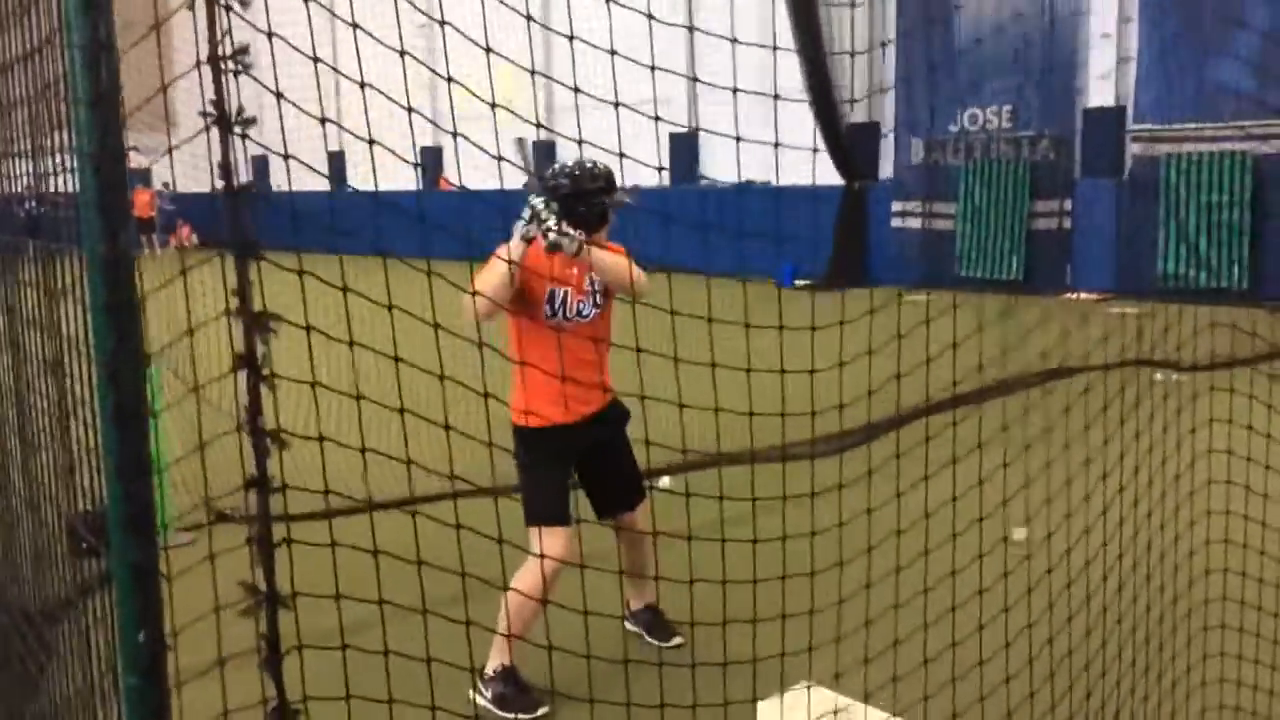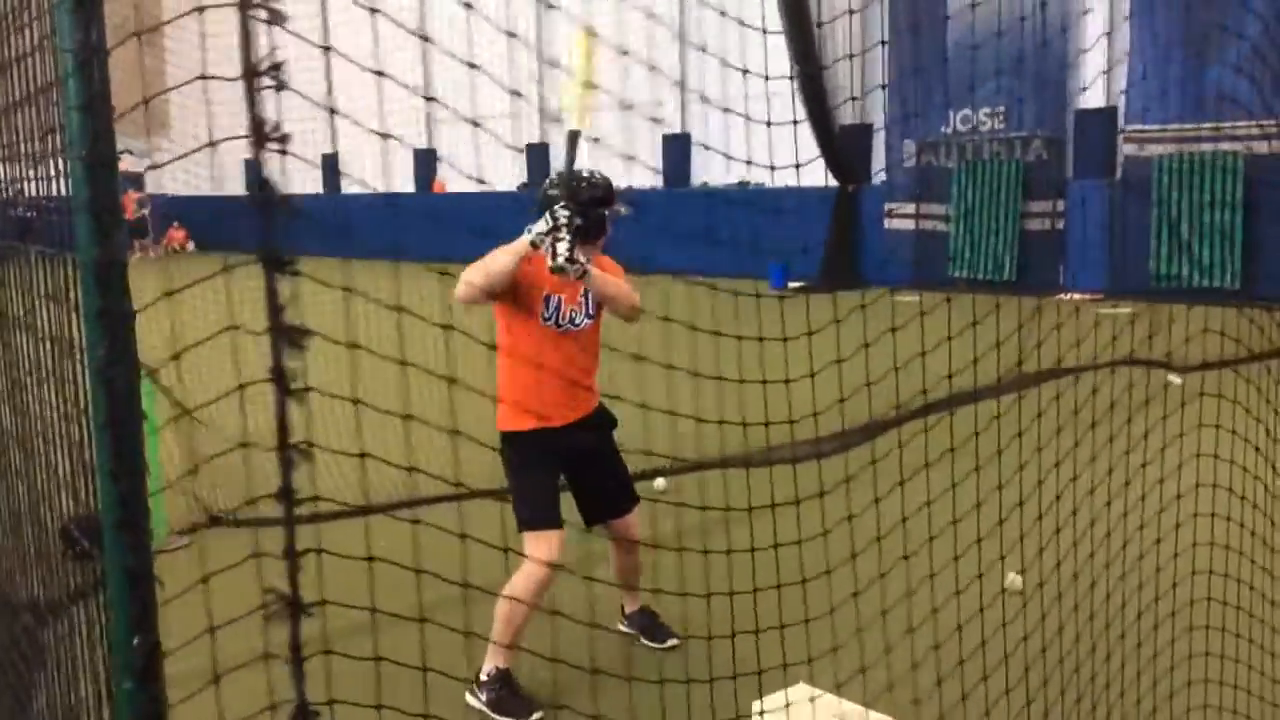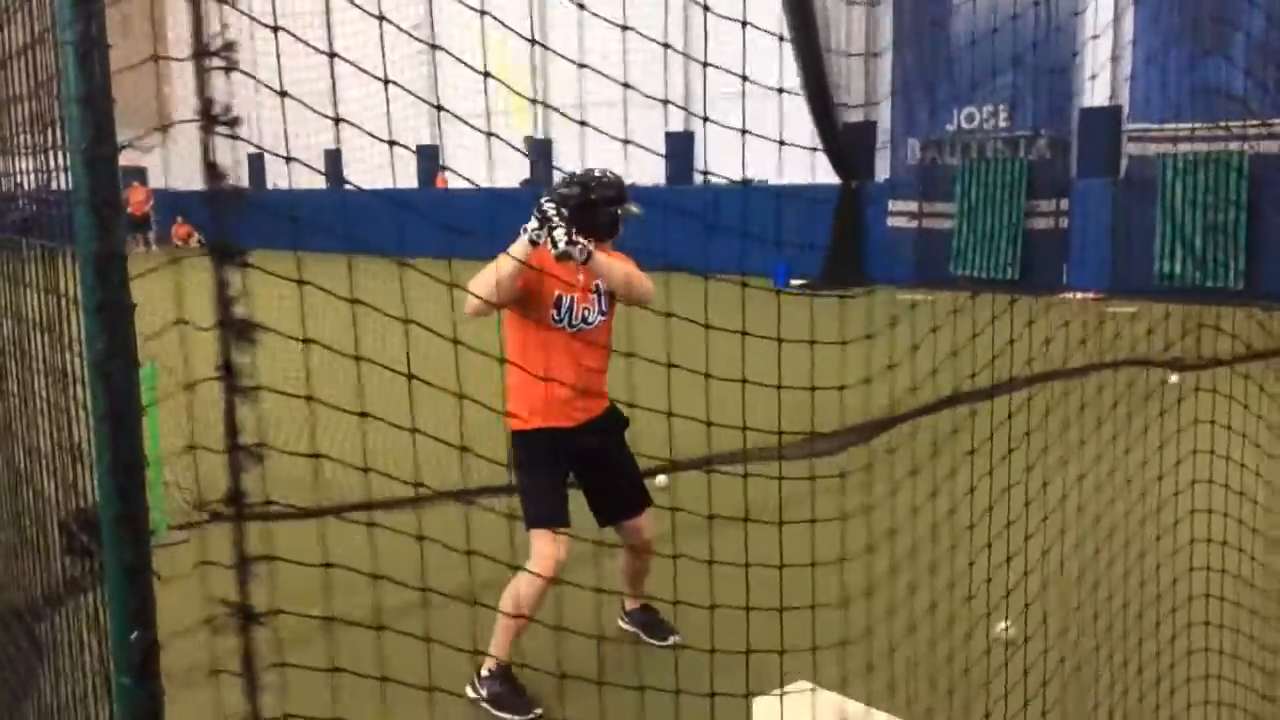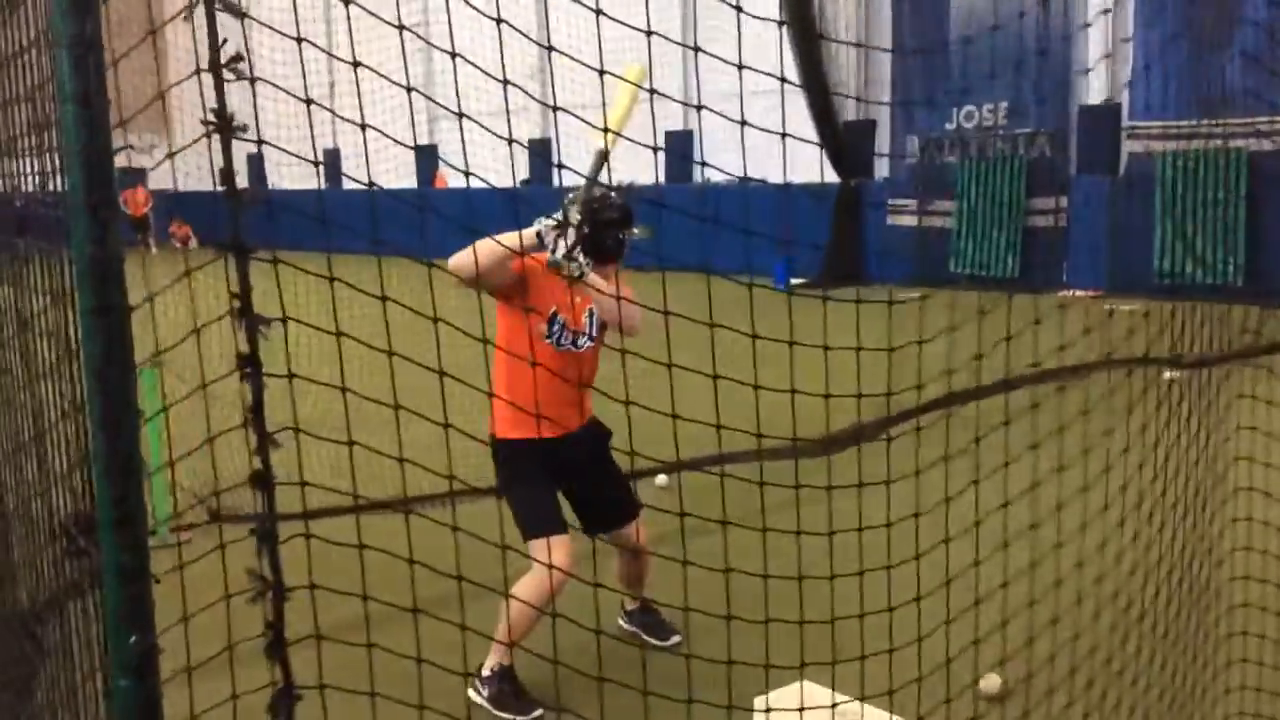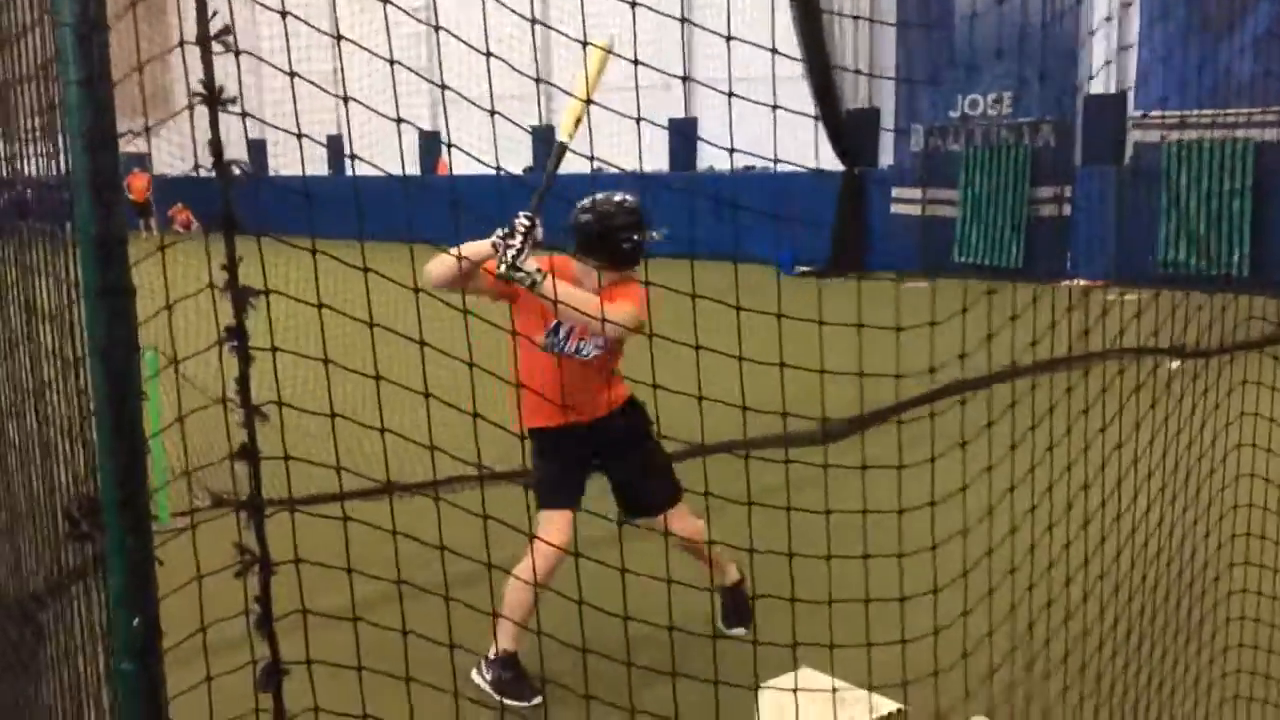
dt=0.5s
person 1, frame 1
left shoulder: (606, 255)
right shoulder: (522, 255)
left elbow: (637, 284)
right elbow: (480, 306)
left wrist: (574, 245)
right wrist: (524, 237)
left hip: (599, 413)
right hip: (541, 425)
left knee: (635, 522)
right knee: (552, 554)
left ankle: (640, 608)
right ankle: (494, 674)
person 1, frame 2
left shoulder: (601, 267)
right shoulder: (521, 263)
left elbow: (632, 309)
right elbow: (466, 291)
left wrist: (577, 267)
right wrist: (531, 239)
left hip: (585, 419)
right hip: (528, 430)
left knee: (627, 528)
right knee: (544, 557)
left ankle: (633, 611)
person 1, frame 3
left shoulder: (610, 262)
right shoulder: (529, 263)
left elbow: (645, 293)
right elbow: (476, 303)
left wrist: (583, 254)
right wrist: (530, 238)
left hip: (597, 420)
right hip: (539, 431)
left knee: (640, 532)
right knee: (548, 559)
left ankle: (634, 609)
right ankle: (489, 675)
person 1, frame 4
left shoulder: (605, 282)
right shoulder: (525, 272)
left elbow: (633, 323)
right elbow: (461, 266)
left wrist: (576, 270)
right wrist: (537, 235)
left hip: (579, 432)
right hip: (522, 442)
left knee: (635, 540)
right knee: (556, 564)
left ankle: (633, 607)
right ankle: (492, 673)
person 1, frame 5
left shoulder: (629, 293)
right shoulder: (538, 270)
left elbow: (608, 323)
right elbow: (436, 275)
left wrist: (532, 279)
right wrist: (497, 245)
left hip: (617, 418)
right hip: (553, 428)
left knee: (684, 528)
right knee: (552, 538)
left ankle: (730, 581)
right ankle: (498, 659)
